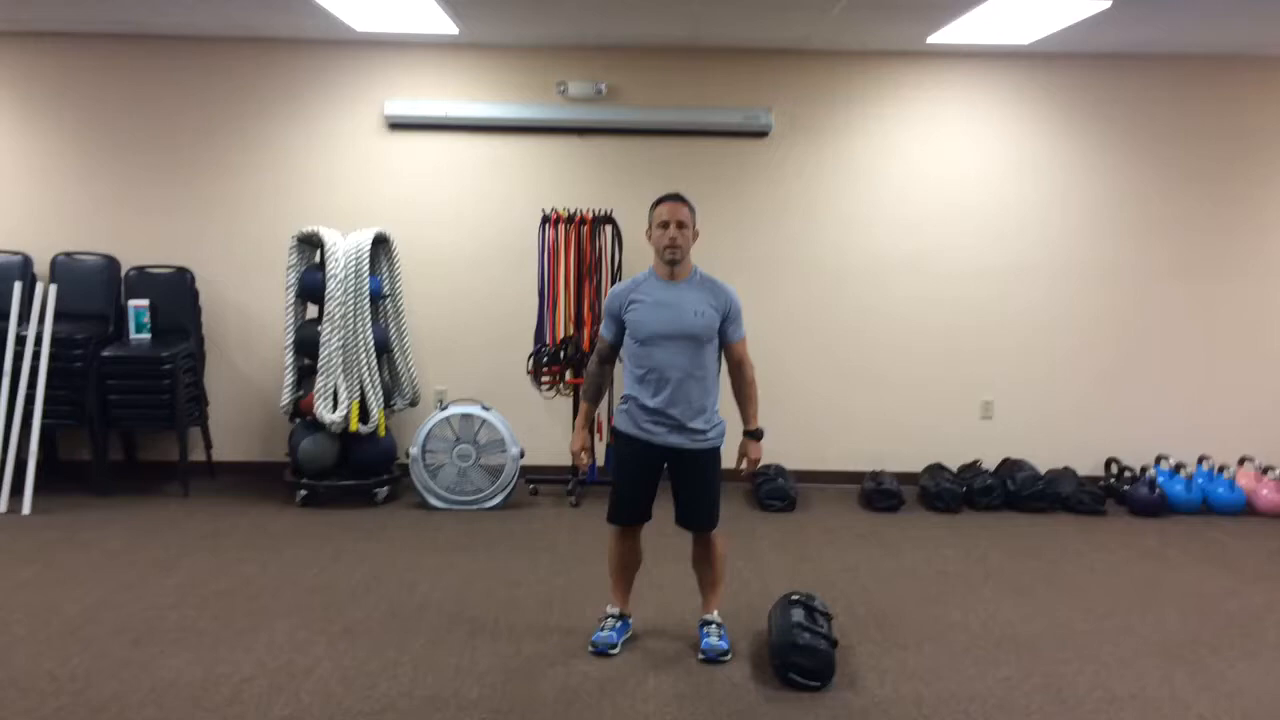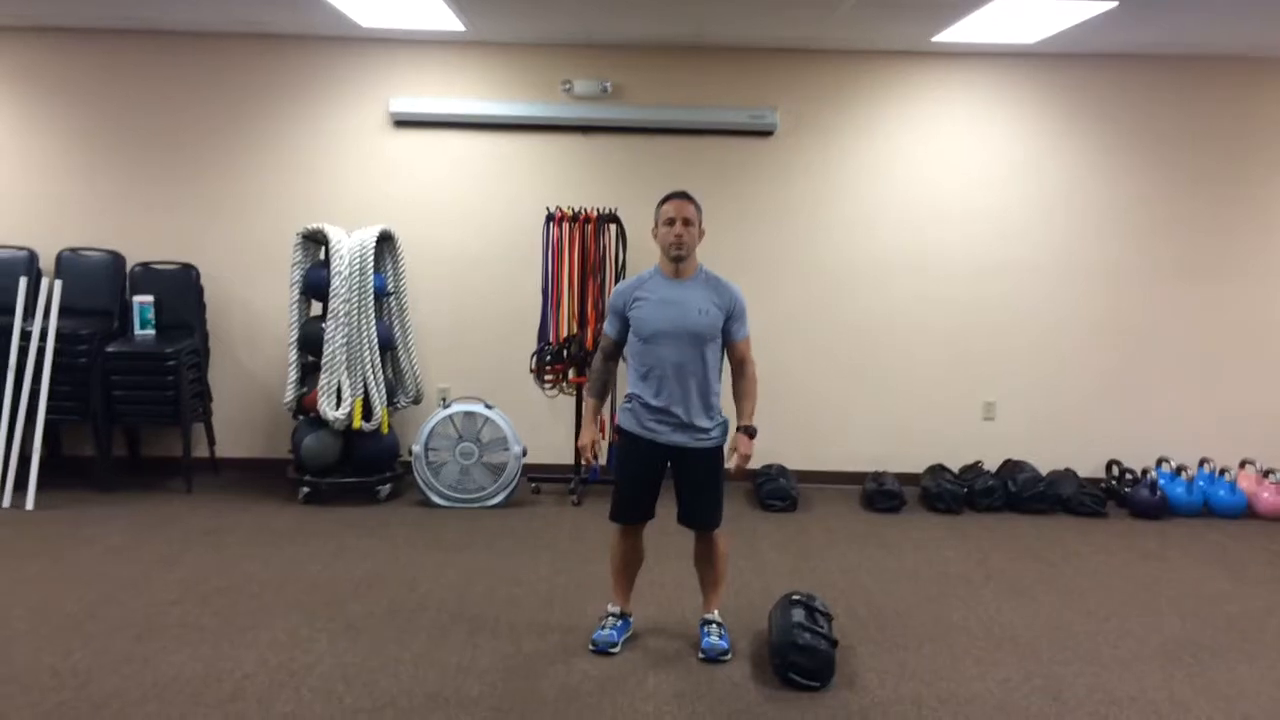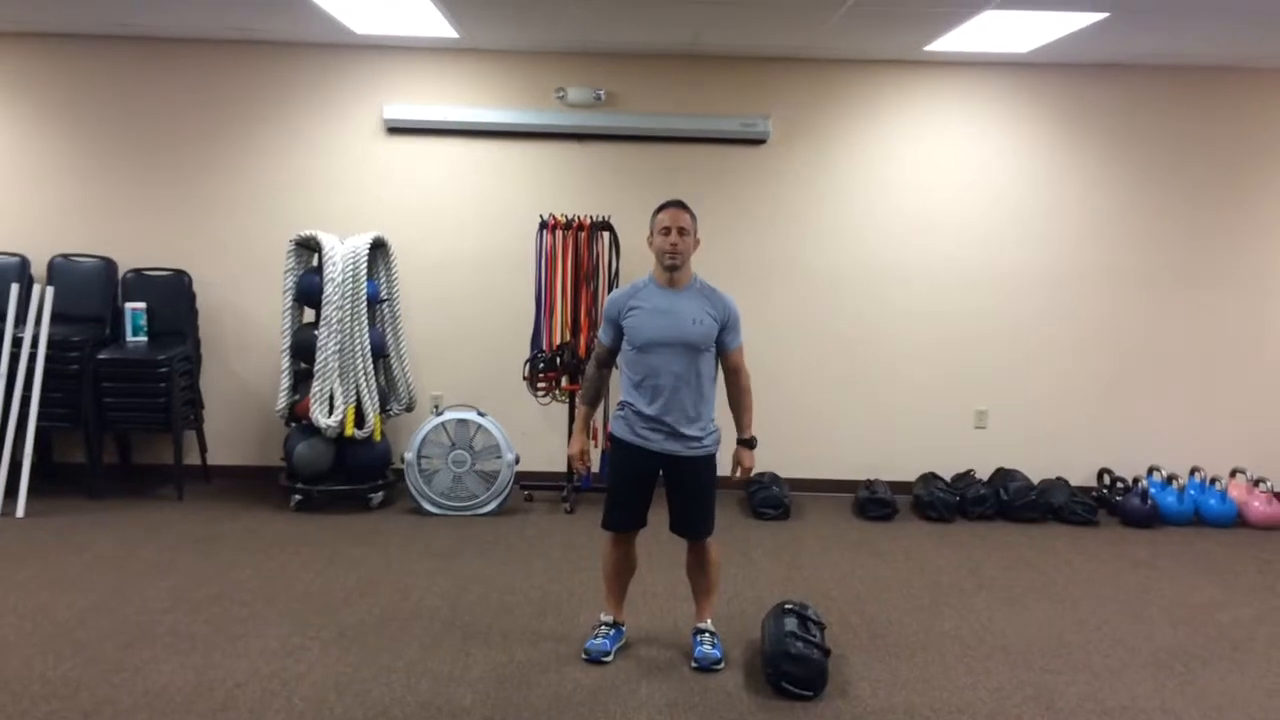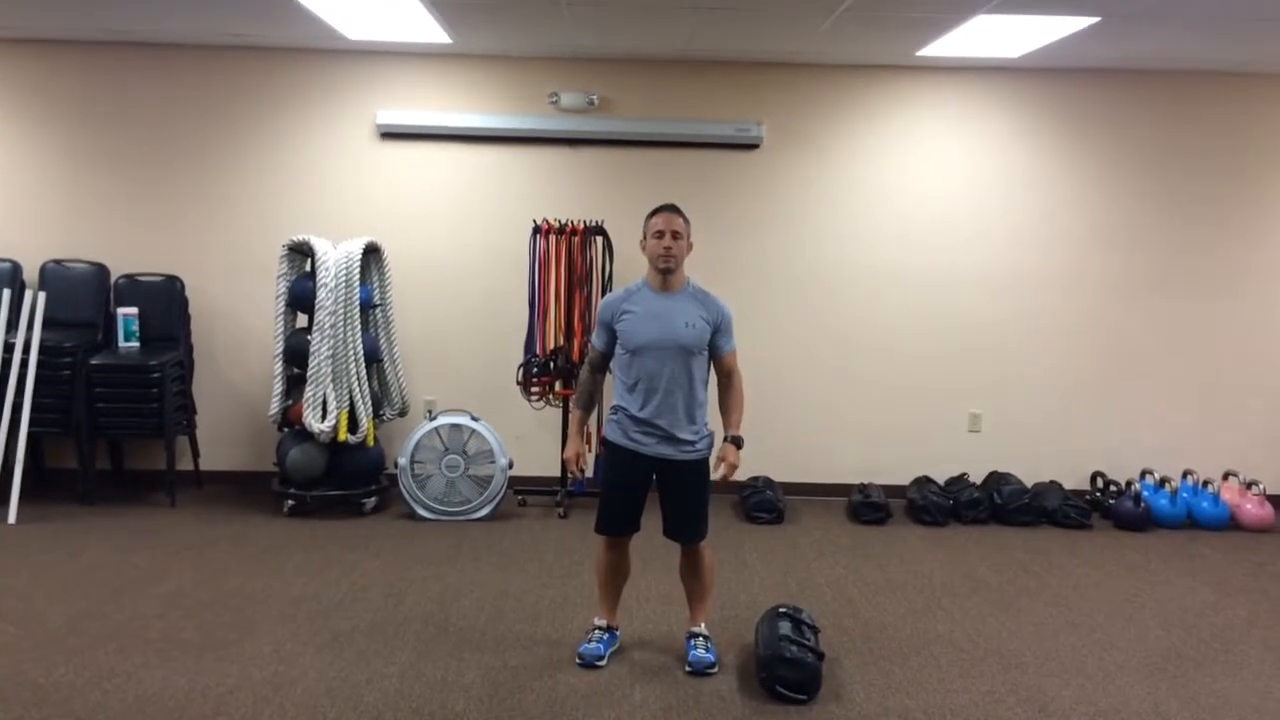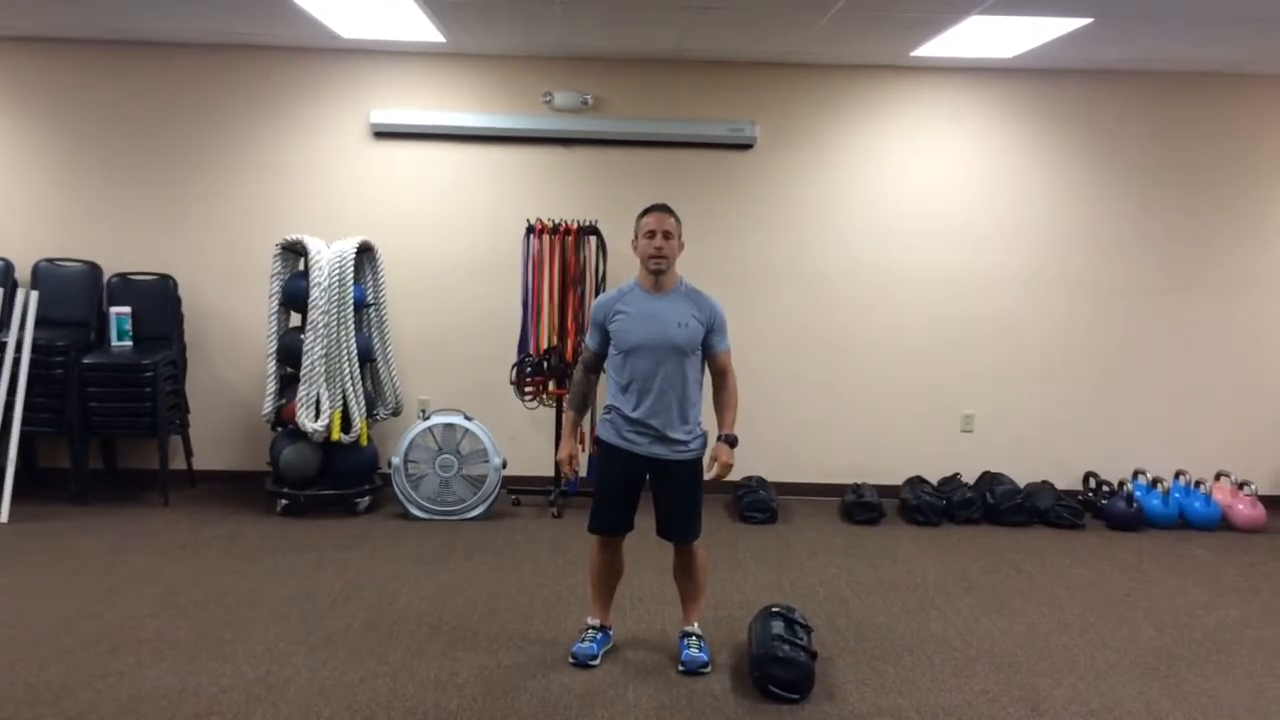
dt=0.5s
person 1, frame 1
left shoulder: (719, 297)
right shoulder: (624, 296)
left elbow: (740, 367)
right elbow: (600, 362)
left wrist: (752, 432)
right wrist: (582, 425)
left hip: (699, 437)
right hip: (635, 433)
left knee: (704, 530)
right knee: (626, 526)
left ankle: (711, 619)
right ankle: (618, 615)
person 1, frame 2
left shoulder: (724, 296)
right shoulder: (629, 294)
left elbow: (742, 364)
right elbow: (605, 358)
left wrist: (744, 428)
right wrist: (590, 421)
left hip: (702, 436)
right hip: (639, 430)
left knee: (707, 530)
right knee: (628, 525)
left ankle: (711, 618)
right ankle: (619, 613)
person 1, frame 3
left shoulder: (719, 306)
right shoulder: (623, 301)
left elbow: (736, 375)
right elbow: (598, 366)
left wrist: (746, 440)
right wrist: (580, 429)
left hip: (695, 445)
right hip: (632, 438)
left knee: (699, 537)
right knee: (621, 532)
left ankle: (704, 627)
right ankle: (612, 622)
person 1, frame 4
left shoulder: (711, 309)
right shoulder: (616, 305)
left elbow: (729, 376)
right elbow: (593, 370)
left wrist: (732, 438)
right wrist: (575, 433)
left hip: (688, 448)
right hip: (625, 442)
left knee: (693, 542)
right knee: (614, 536)
left ankle: (698, 631)
right ankle: (606, 626)
person 1, frame 5
left shoulder: (704, 309)
right shoulder: (609, 306)
left elbow: (723, 376)
right elbow: (586, 371)
left wrist: (726, 438)
right wrist: (569, 434)
left hip: (682, 448)
right hip: (619, 442)
left knee: (686, 542)
right knee: (607, 536)
left ankle: (692, 630)
right ankle: (599, 626)
